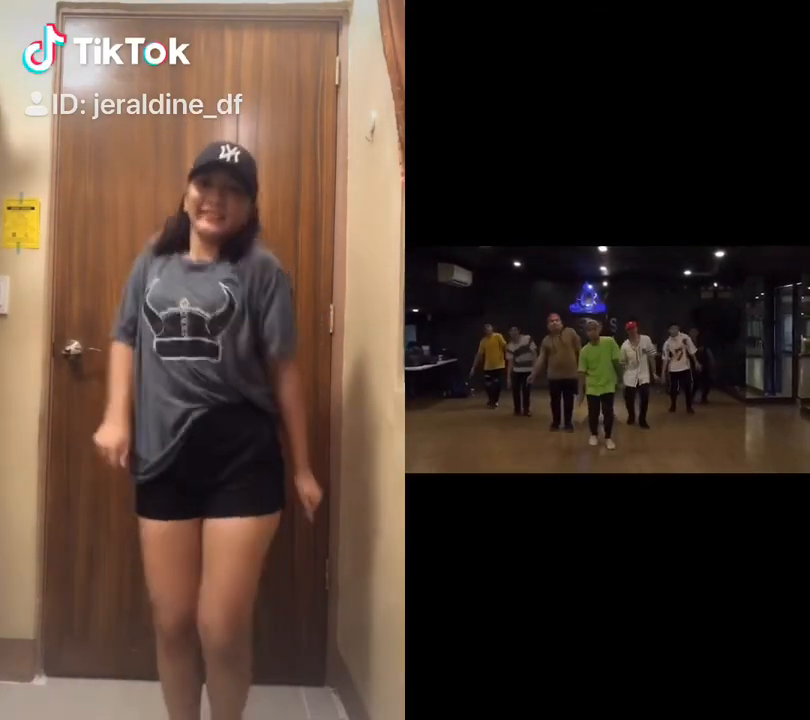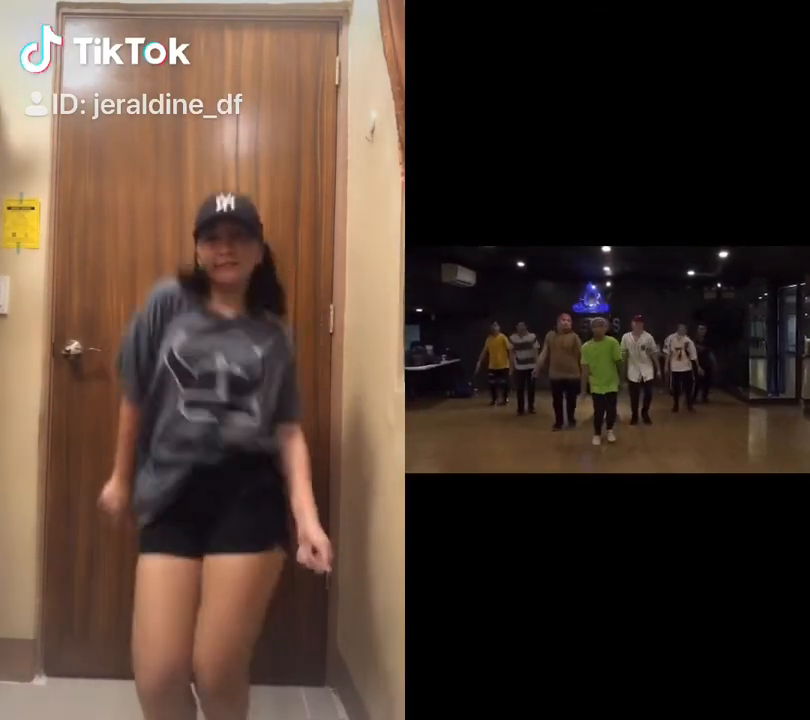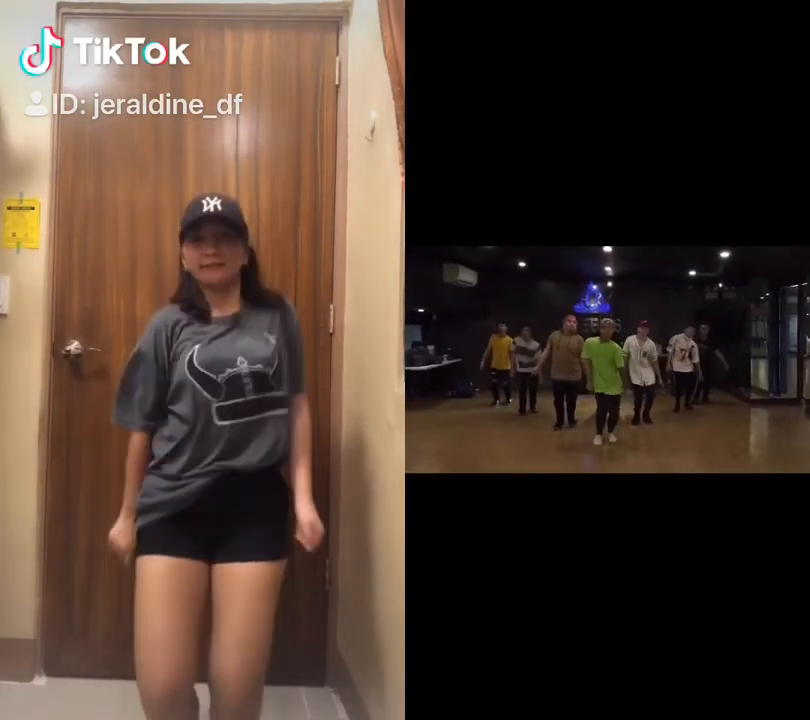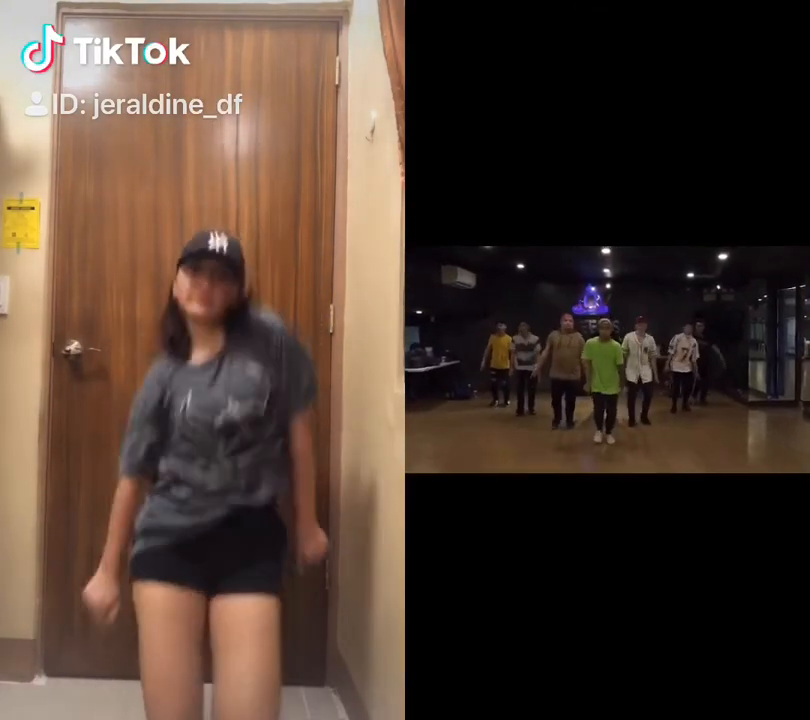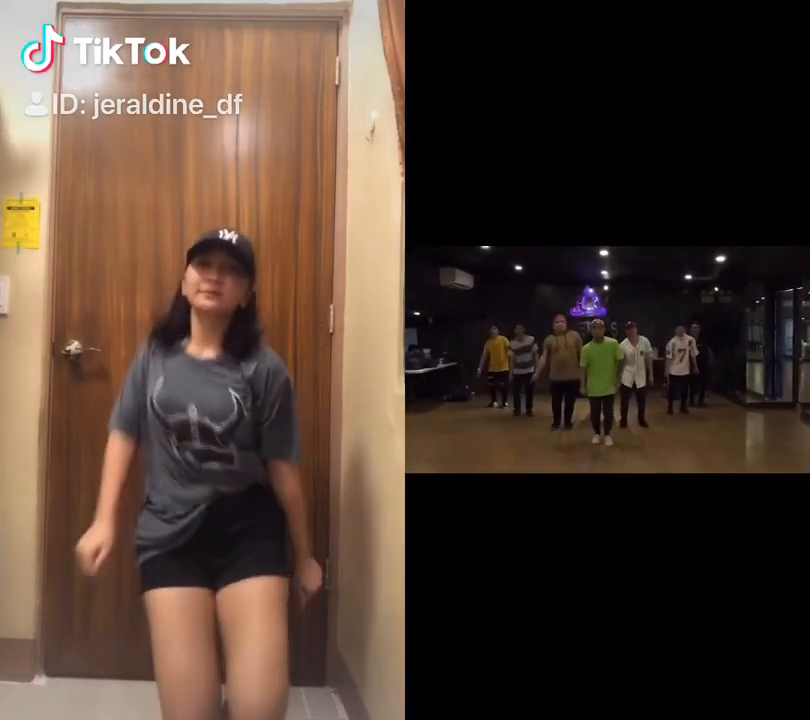
dt=0.2s
person 1, frame 1
left shoulder: (260, 270)
right shoulder: (154, 261)
left elbow: (284, 368)
right elbow: (125, 339)
left wrist: (302, 467)
right wrist: (115, 418)
left hip: (242, 454)
right hip: (164, 457)
left knee: (222, 628)
right knee: (173, 626)
person 1, frame 2
left shoulder: (272, 335)
right shoulder: (166, 302)
left elbow: (289, 432)
right elbow: (134, 395)
left wrist: (308, 520)
right wrist: (120, 477)
left hip: (246, 496)
right hip: (170, 498)
left knee: (219, 669)
right knee: (157, 677)
person 1, frame 3
left shoulder: (277, 318)
right shoulder: (169, 326)
left elbow: (297, 407)
right elbow: (141, 427)
left wrist: (304, 499)
right wrist: (127, 514)
left hip: (254, 506)
right hip: (174, 506)
person 1, frame 4
left shoulder: (269, 337)
right shoulder: (164, 376)
left elbow: (298, 427)
right elbow: (133, 475)
left wrist: (308, 521)
right wrist: (107, 571)
left hip: (250, 538)
right hip: (170, 540)
person 1, frame 5
left shoulder: (263, 371)
right shoulder: (155, 354)
left elbow: (283, 468)
right elbow: (122, 433)
left wrist: (304, 556)
right wrist: (103, 520)
left hip: (248, 534)
right hip: (171, 539)
